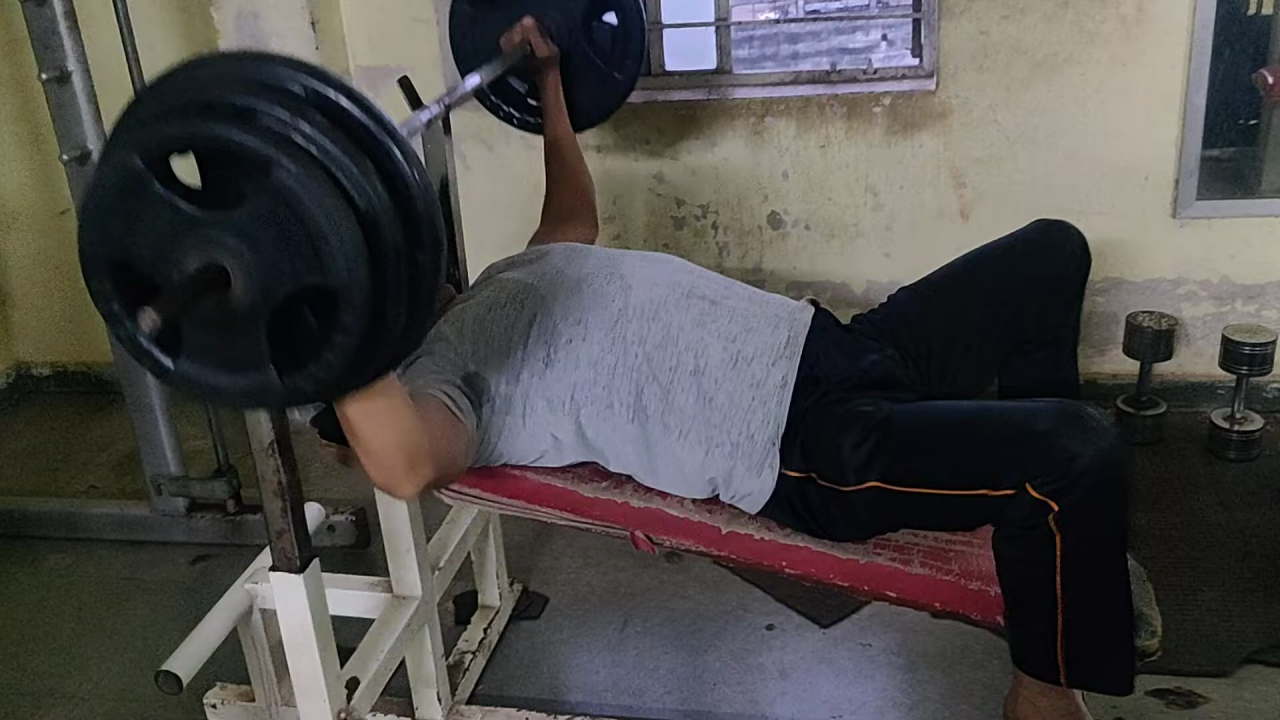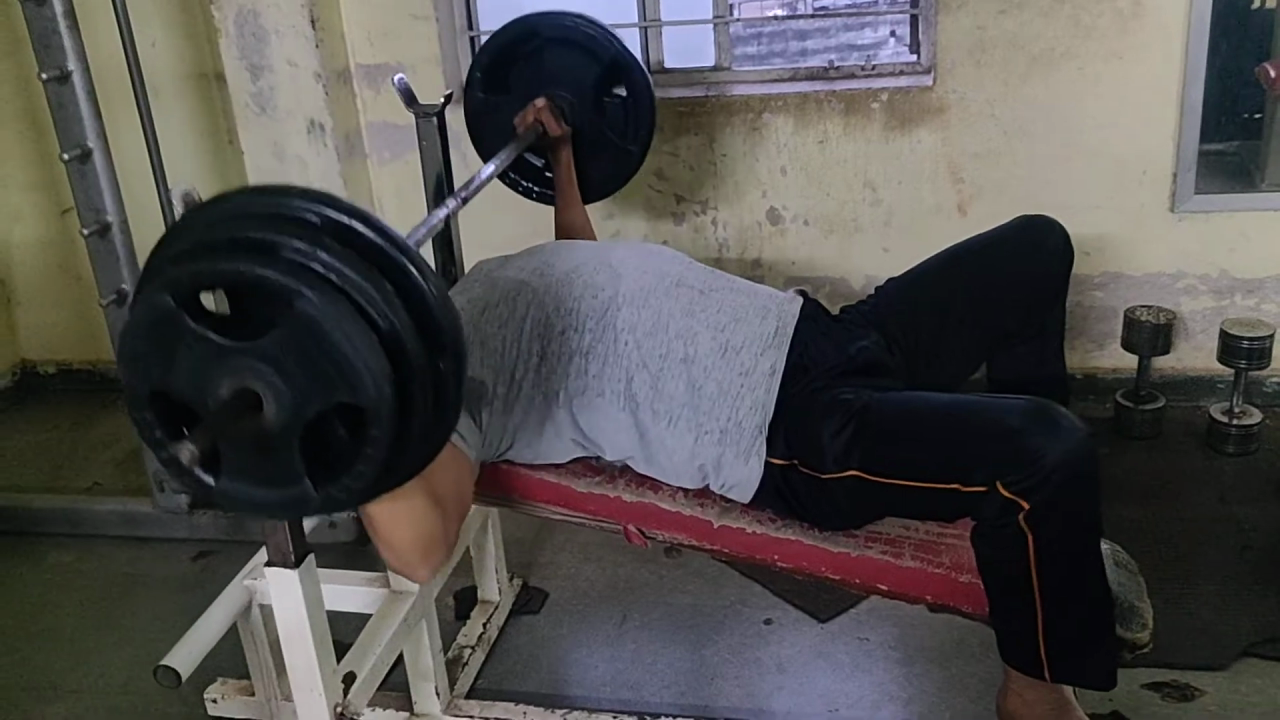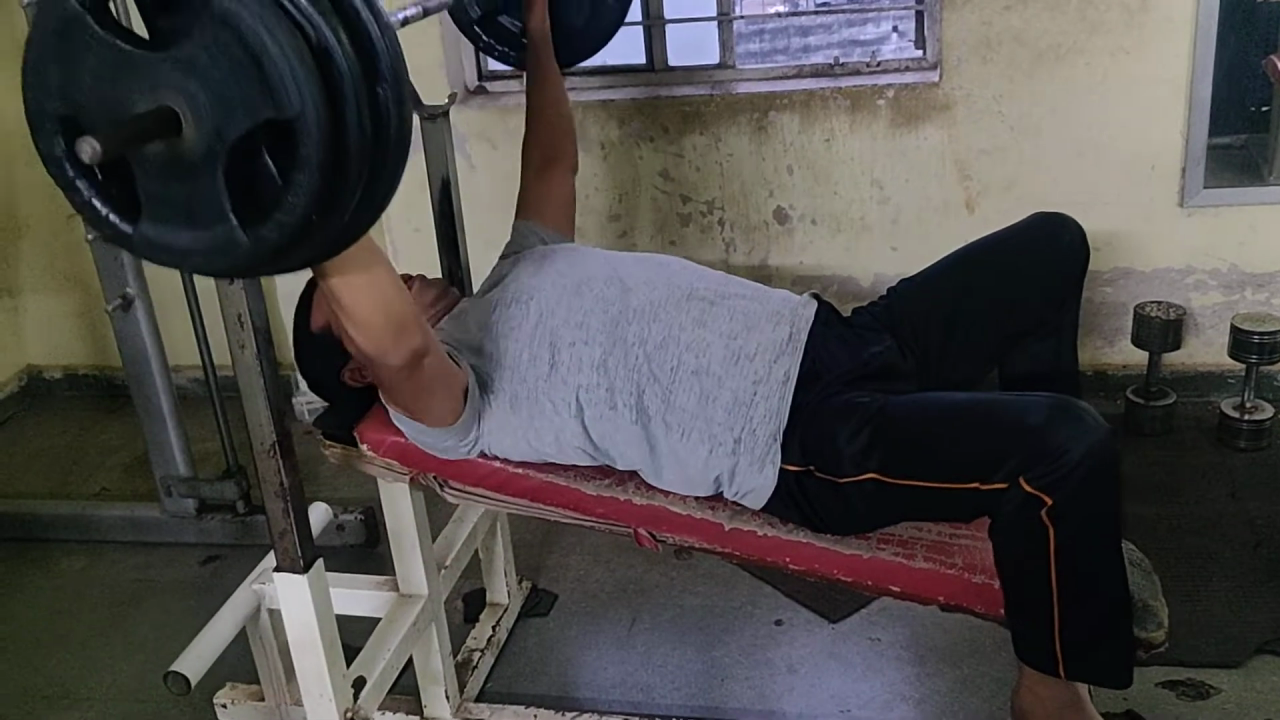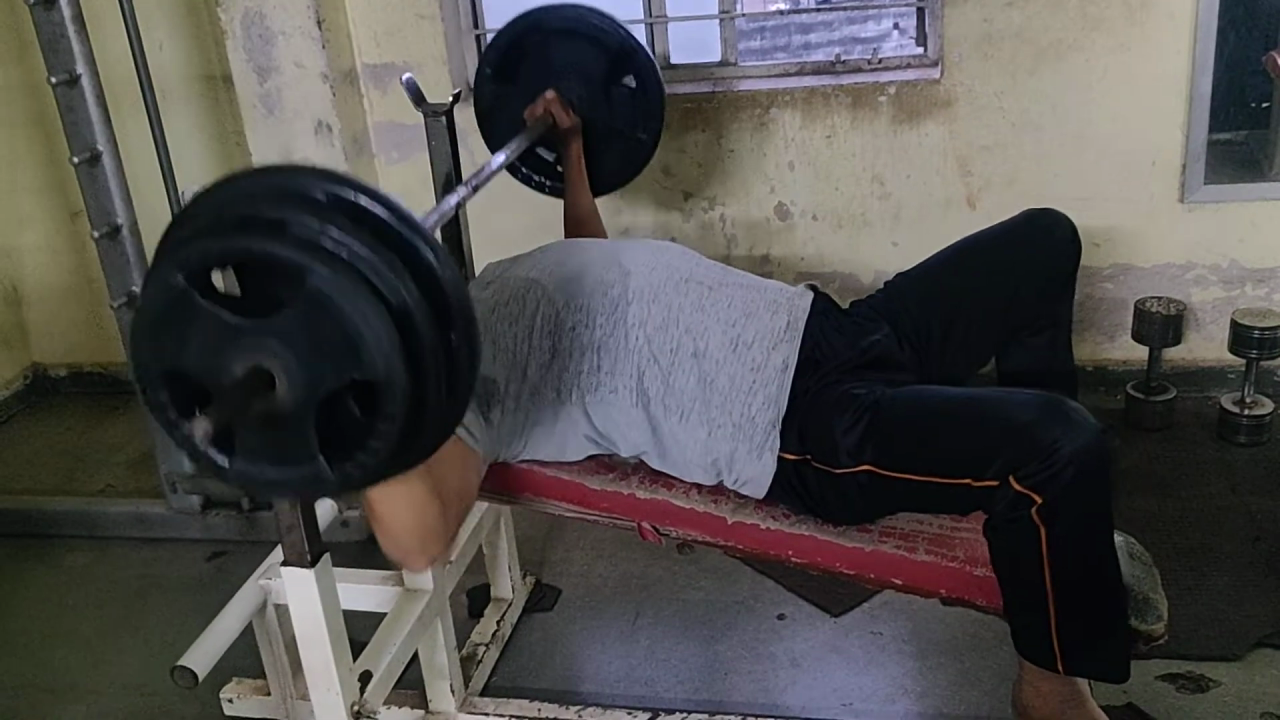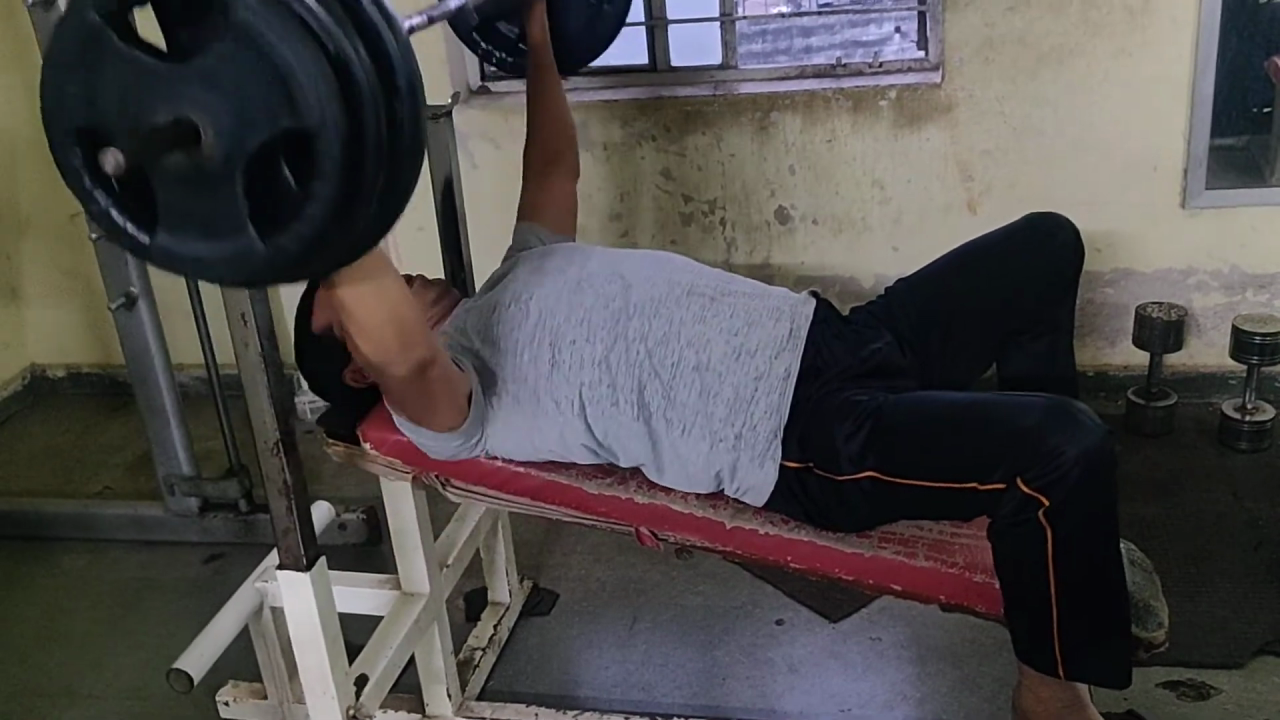
dt=1s
person 1, frame 1
left shoulder: (501, 282)
right shoulder: (436, 378)
left elbow: (576, 220)
right elbow: (406, 465)
left wrist: (549, 80)
left hip: (831, 353)
right hip: (809, 445)
left knee: (1051, 253)
right knee: (1080, 452)
left ankle: (1038, 514)
person 1, frame 2
left shoulder: (481, 286)
right elbow: (421, 549)
left wrist: (561, 152)
left hip: (818, 341)
right hip: (796, 434)
left knee: (1035, 248)
right knee: (1052, 450)
left ankle: (1040, 534)
person 1, frame 3
left shoulder: (509, 284)
right shoulder: (442, 380)
left elbow: (554, 171)
right elbow: (389, 344)
left hip: (832, 345)
right hip: (809, 438)
left knee: (1051, 245)
right knee: (1072, 445)
left ankle: (1052, 529)
person 1, frame 4
left shoulder: (487, 295)
left elbow: (590, 281)
right elbow: (419, 537)
left wrist: (571, 144)
left hip: (828, 333)
right hip: (807, 428)
left knee: (1043, 242)
right knee: (1065, 443)
left ankle: (1053, 533)
person 1, frame 5
left shoulder: (510, 286)
right shoulder: (450, 381)
left elbow: (556, 174)
right elbow: (399, 357)
left hip: (831, 342)
right hip: (808, 436)
left knee: (1046, 244)
right knee: (1071, 445)
left ankle: (1048, 523)
